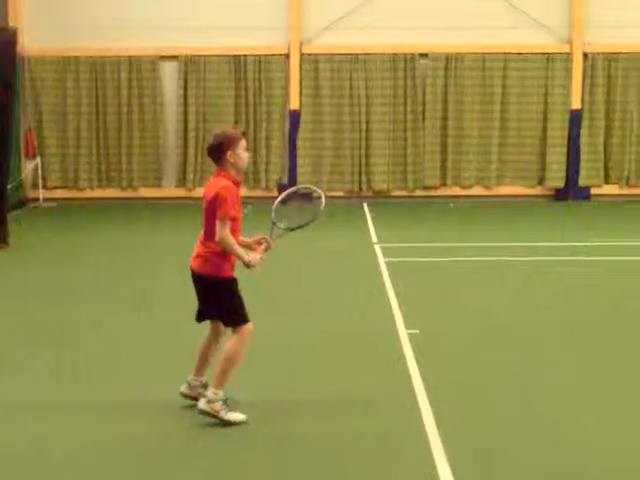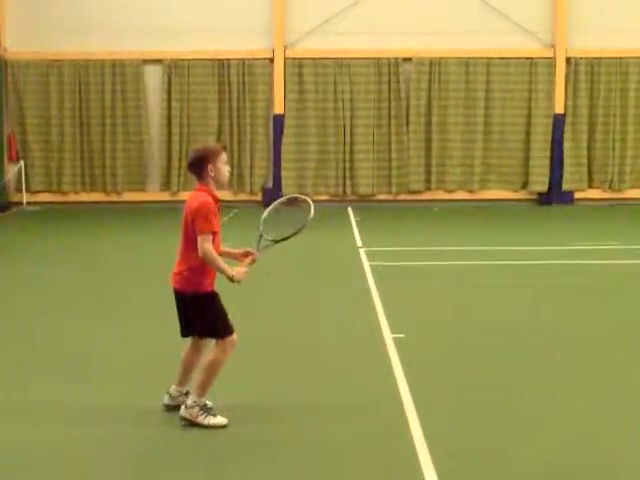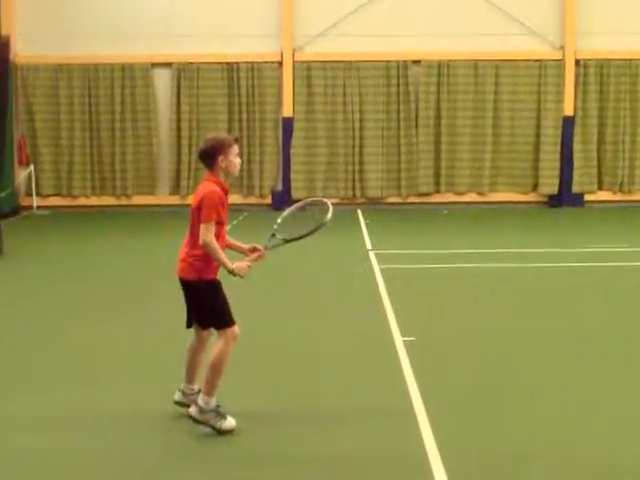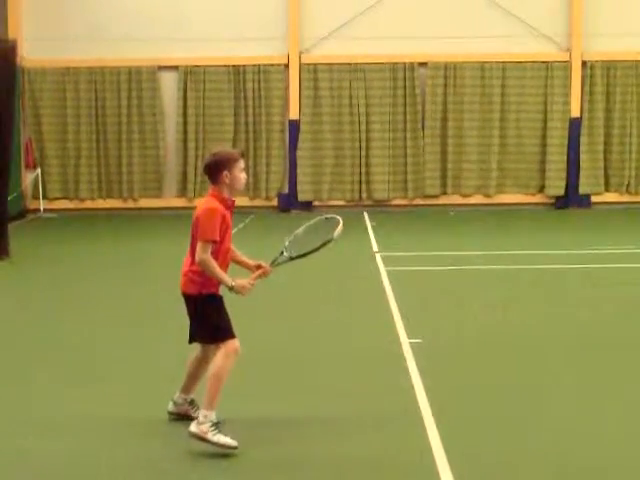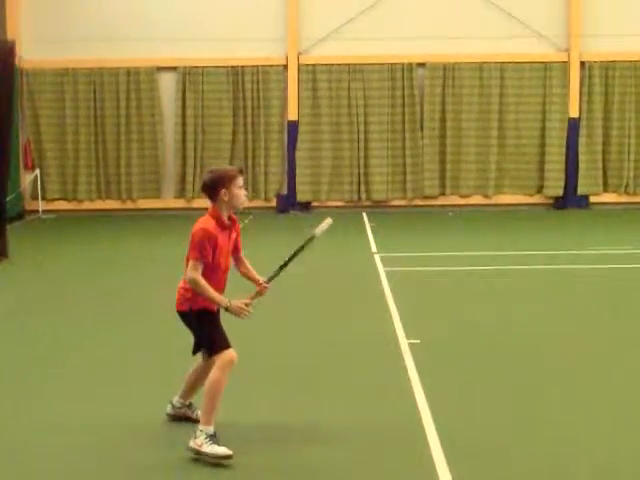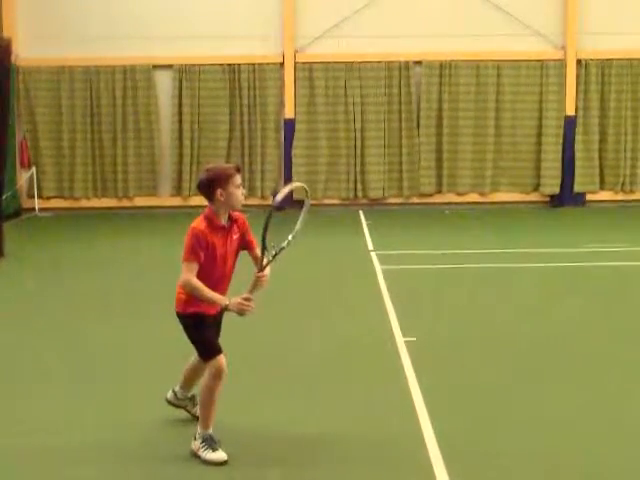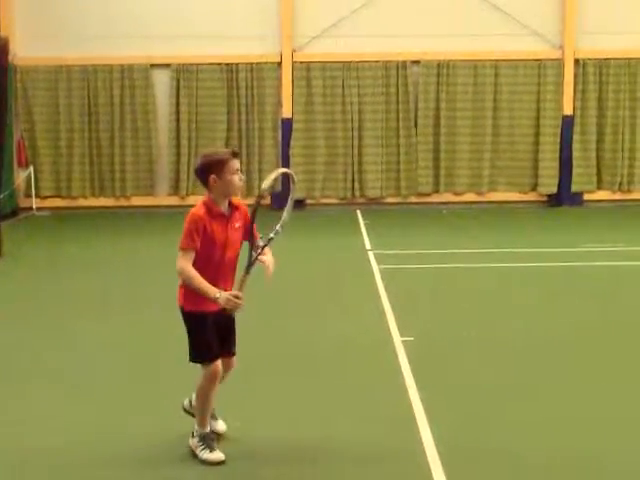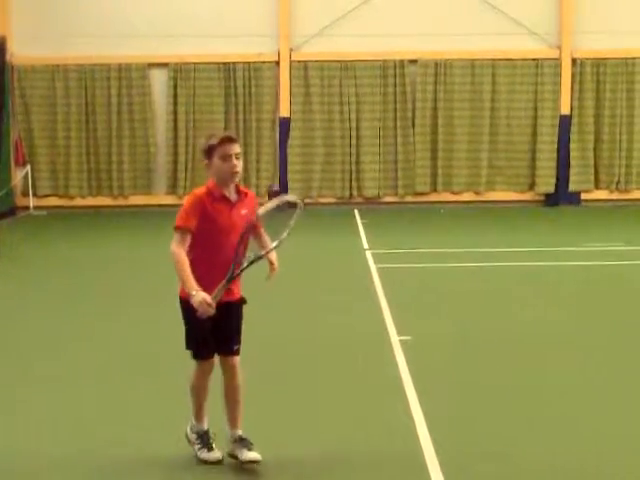
dt=0.5s
person 1, frame 1
left shoulder: (216, 184)
right shoulder: (226, 189)
right elbow: (222, 237)
left wrist: (248, 242)
right wrist: (246, 259)
left hip: (204, 266)
right hip: (216, 270)
left knee: (218, 327)
right knee: (243, 330)
left ankle: (195, 384)
right ankle: (213, 399)
person 1, frame 2
left shoulder: (198, 199)
right shoulder: (205, 203)
right elbow: (204, 251)
left wrist: (234, 253)
right wrist: (231, 273)
left hip: (186, 281)
right hip: (197, 284)
left knee: (200, 339)
right knee: (227, 340)
left ankle: (177, 393)
right ankle: (194, 405)
person 1, frame 3
left shoulder: (212, 189)
right shoulder: (213, 193)
right elbow: (206, 240)
left wrist: (243, 248)
right wrist: (231, 267)
left hip: (193, 271)
right hip: (200, 272)
left knee: (203, 331)
right knee: (229, 333)
left ankle: (187, 390)
right ankle: (206, 405)
person 1, frame 4
left shoulder: (222, 206)
right shoulder: (212, 210)
left elbow: (225, 249)
right elbow: (203, 257)
left wrist: (251, 264)
right wrist: (232, 284)
left hip: (199, 287)
right hip: (201, 287)
left knee: (210, 347)
right knee: (229, 347)
left ankle: (181, 401)
right ankle: (205, 421)
person 1, frame 5
left shoulder: (232, 224)
right shoulder: (206, 230)
left elbow: (239, 260)
right elbow: (192, 277)
left wrist: (257, 281)
right wrist: (228, 304)
left hip: (207, 303)
right hip: (194, 303)
left knee: (212, 358)
right knee: (226, 358)
left ankle: (180, 404)
right ankle: (203, 435)
person 1, frame 6
left shoulder: (238, 222)
right shoulder: (199, 231)
left elbow: (257, 254)
right elbow: (187, 280)
left wrist: (263, 272)
right wrist: (227, 302)
left hip: (215, 304)
right hip: (193, 306)
left knee: (207, 356)
right knee: (218, 366)
left ankle: (180, 394)
right ankle: (203, 437)
person 1, frame 7
left shoulder: (241, 211)
right shoulder: (198, 217)
left elbow: (259, 244)
right elbow: (183, 267)
left wrist: (267, 257)
right wrist: (216, 294)
left hip: (224, 302)
right hip: (197, 304)
left knee: (228, 362)
right knee: (213, 368)
left ankle: (196, 402)
right ankle: (200, 434)
person 1, frame 8
left shoulder: (248, 199)
right shoulder: (198, 200)
left elbow: (257, 232)
right elbow: (177, 248)
left wrist: (270, 252)
right wrist: (194, 292)
left hip: (231, 296)
right hip: (200, 299)
left knee: (231, 365)
right knee: (205, 364)
left ankle: (237, 437)
right ankle: (198, 429)
